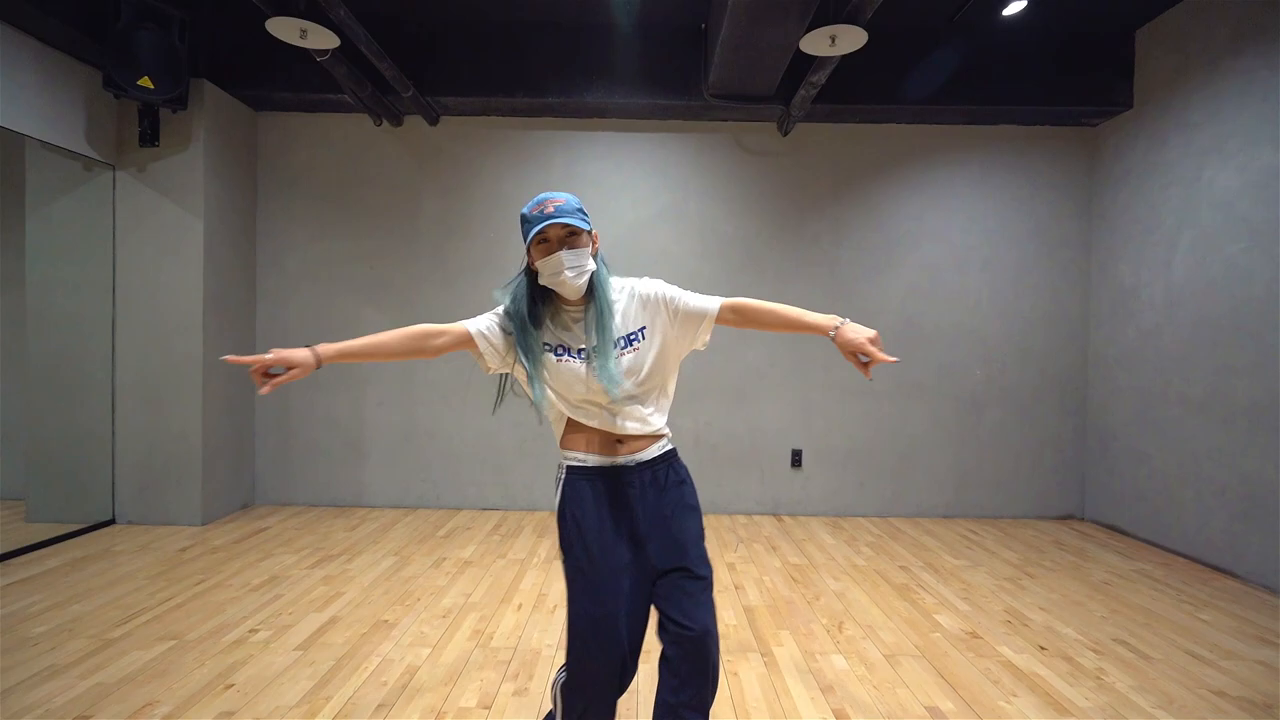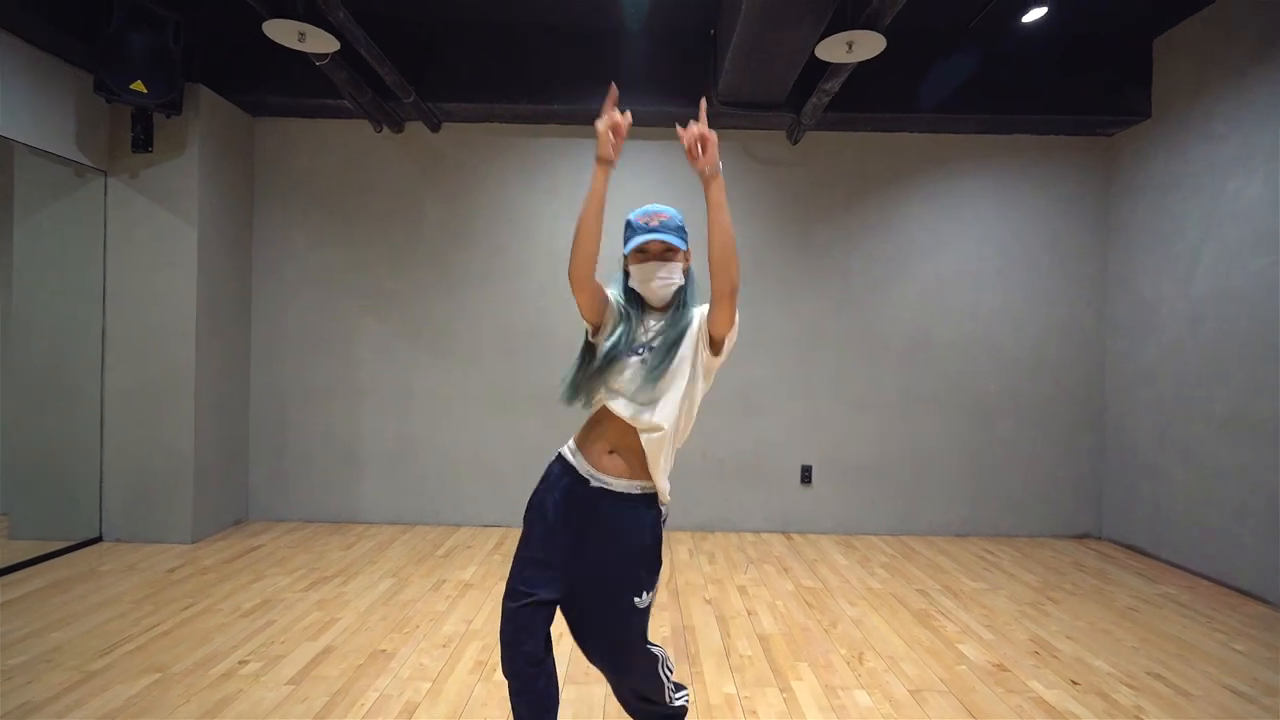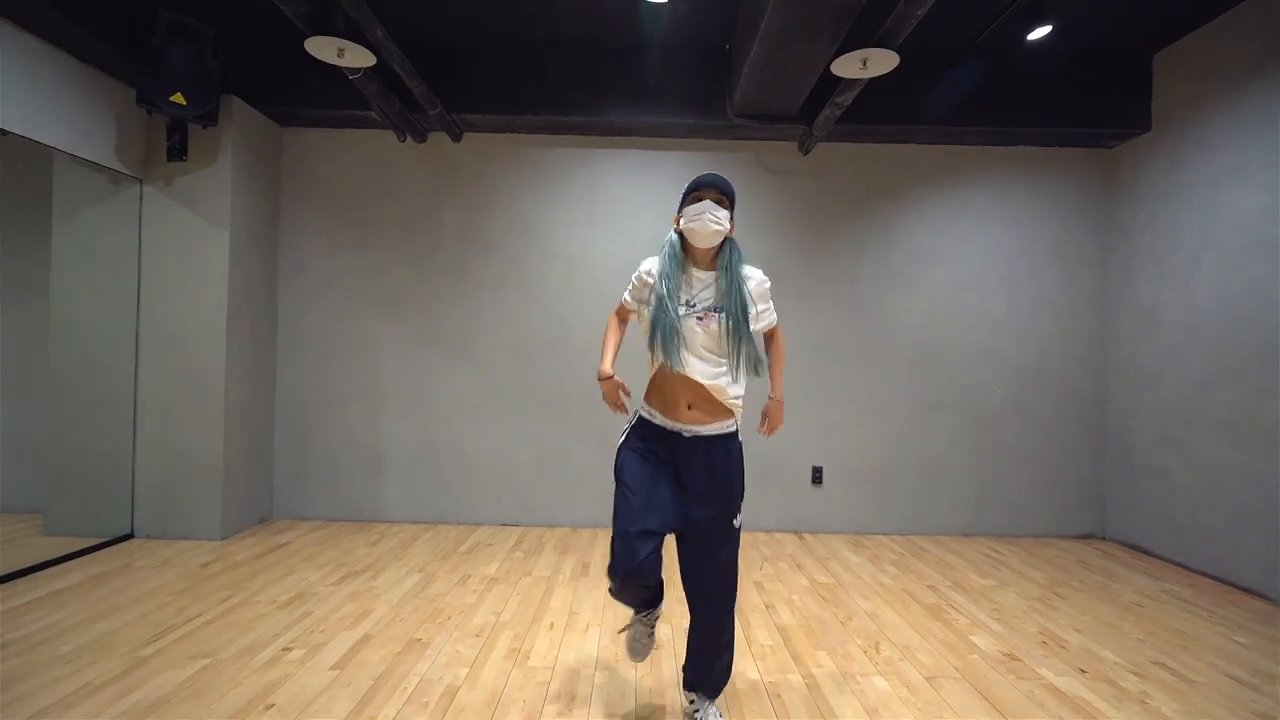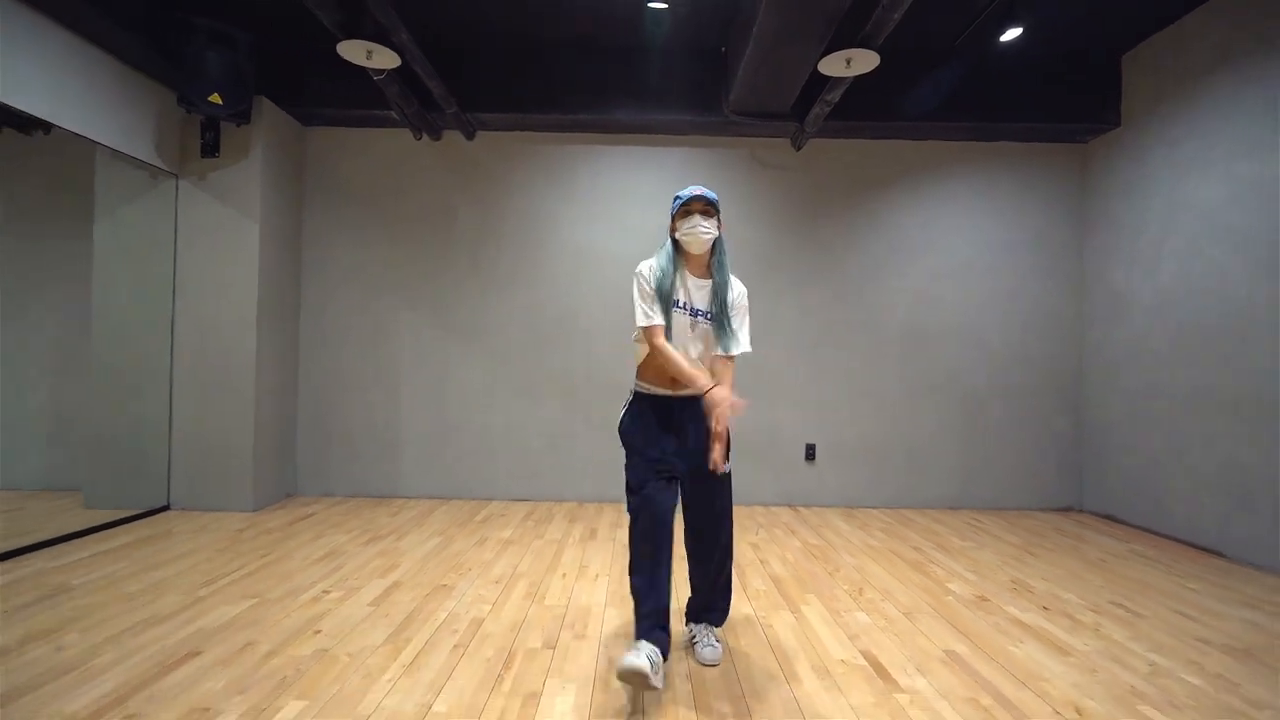
dt=0.4s
person 1, frame 1
left shoulder: (643, 299)
right shoulder: (519, 322)
left elbow: (735, 310)
right elbow: (435, 336)
left wrist: (833, 326)
left hip: (658, 479)
right hip: (590, 486)
left knee: (694, 635)
right knee: (605, 639)
person 1, frame 2
left shoulder: (706, 331)
right shoulder: (612, 319)
left elbow: (726, 303)
right elbow: (579, 277)
left hip: (633, 511)
right hip: (566, 491)
left knee: (617, 649)
right knee: (521, 627)
person 1, frame 3
left shoulder: (750, 283)
right shoulder: (655, 274)
left elbow: (773, 333)
right elbow: (620, 314)
left wrist: (777, 393)
right wrist: (606, 367)
left hip: (718, 449)
right hip: (652, 441)
left knee: (713, 579)
right knee: (629, 563)
right ankle: (646, 609)
person 1, frame 4
left shoulder: (732, 292)
right shoulder: (651, 274)
left elbow: (724, 362)
right elbow: (658, 344)
left wrist: (722, 421)
right wrist: (710, 389)
left hip: (697, 413)
right hip: (648, 411)
left knee: (711, 523)
right knee: (651, 514)
left ankle: (704, 622)
right ankle: (649, 642)
